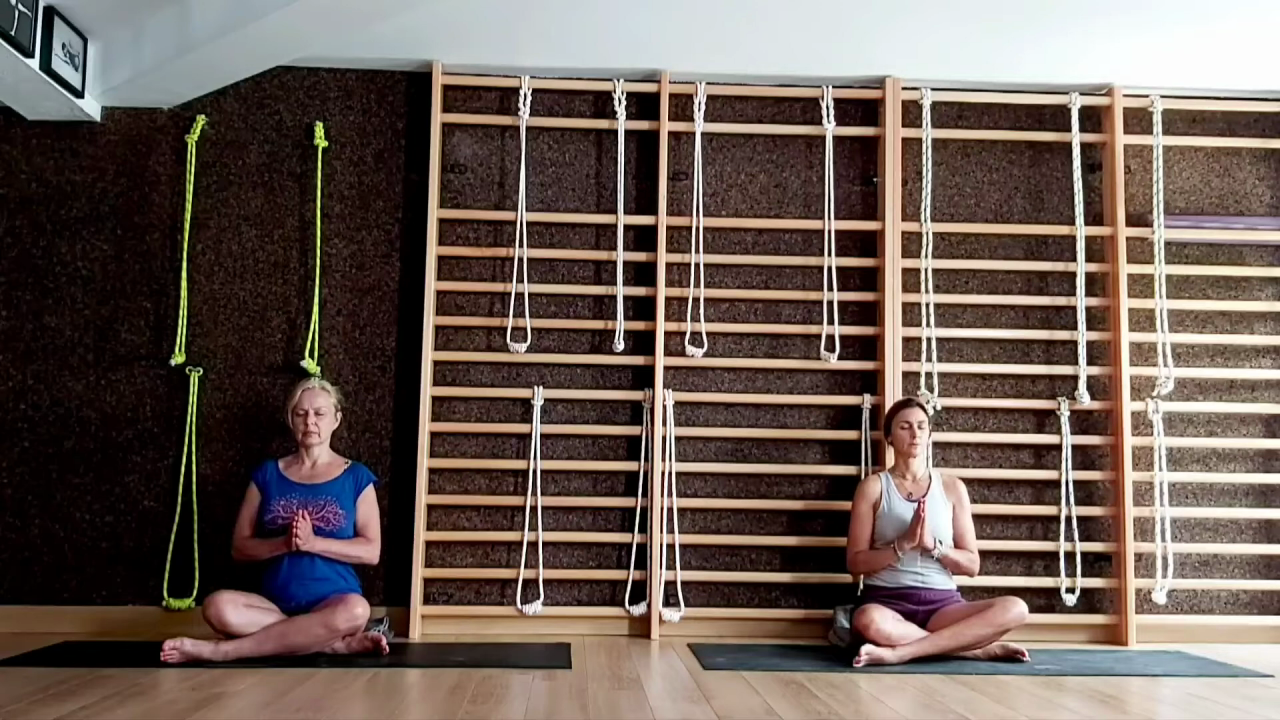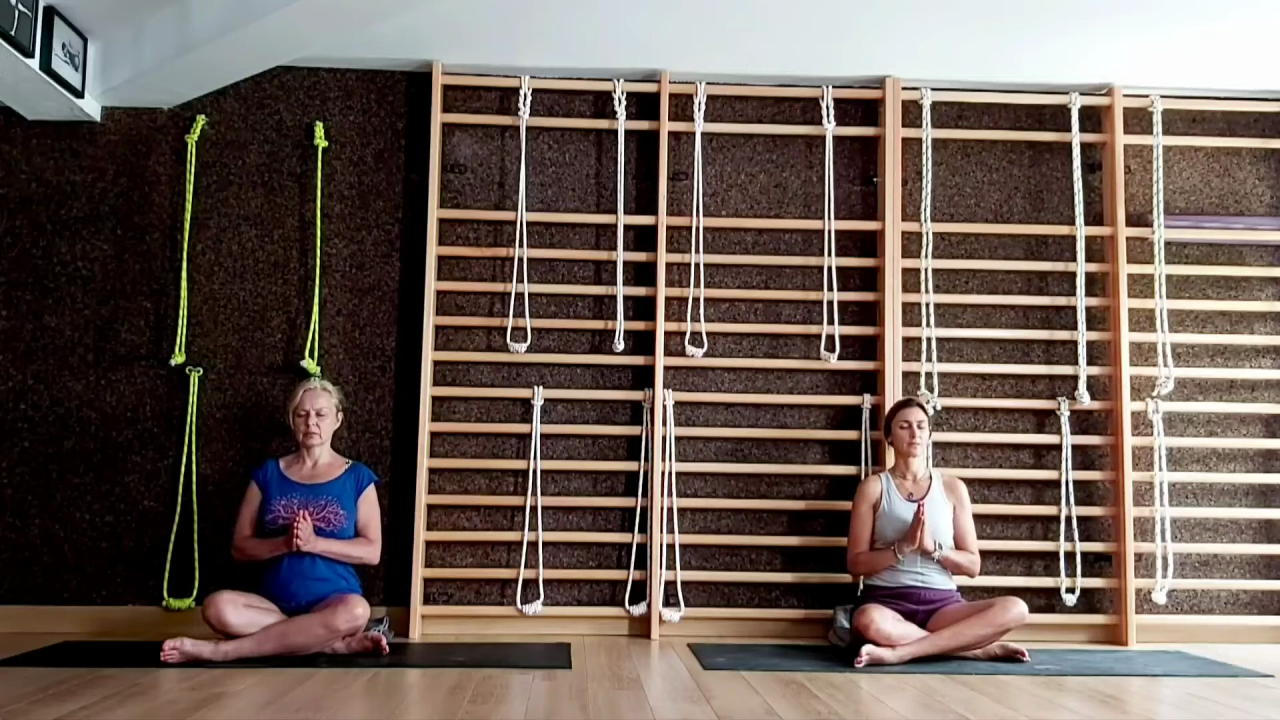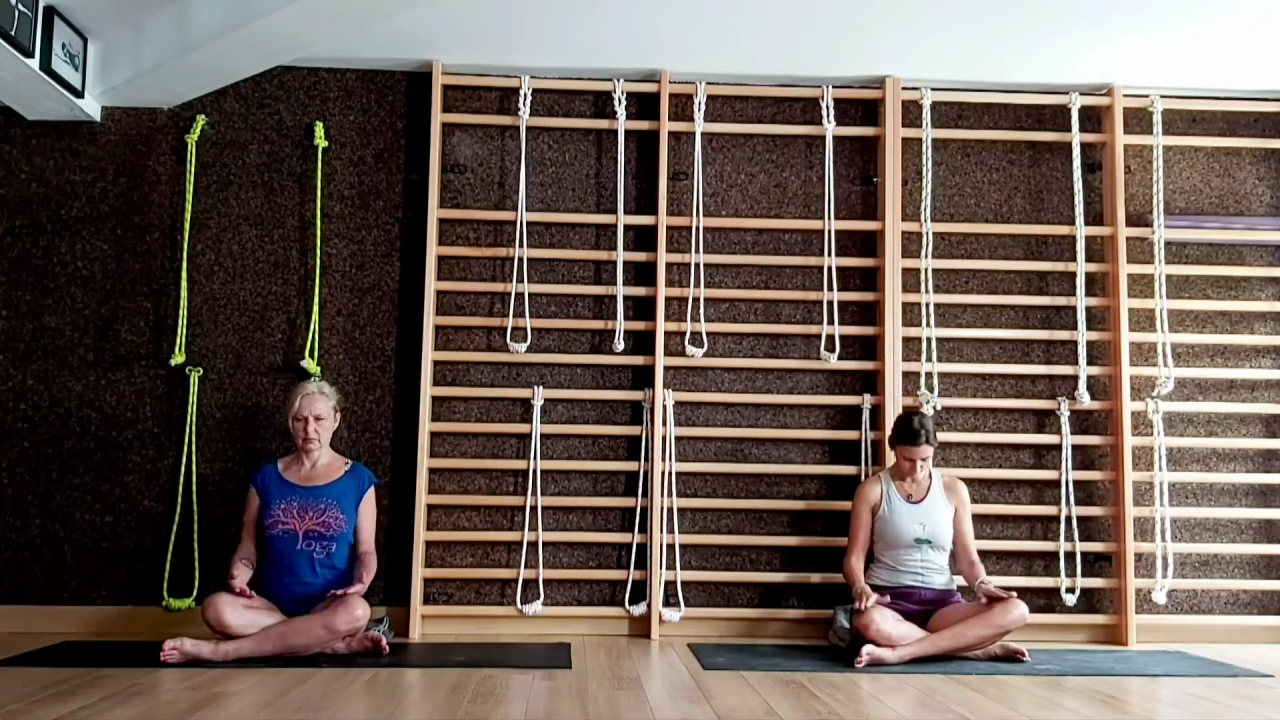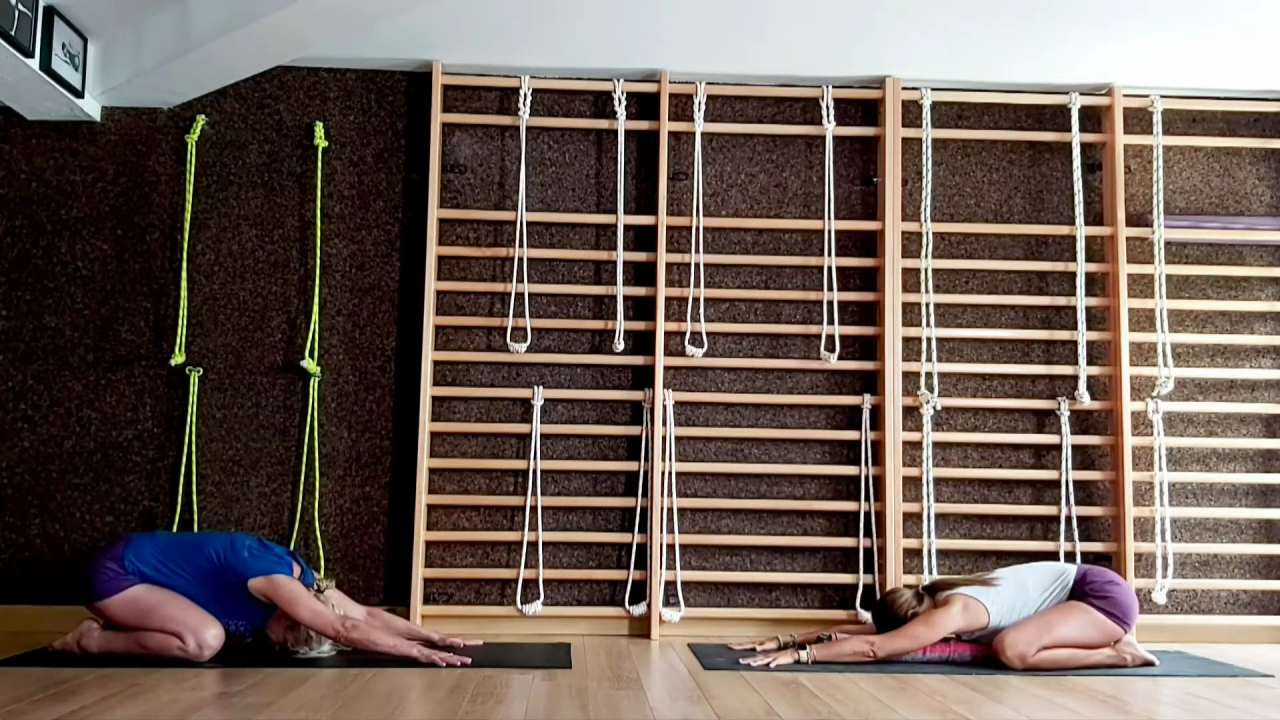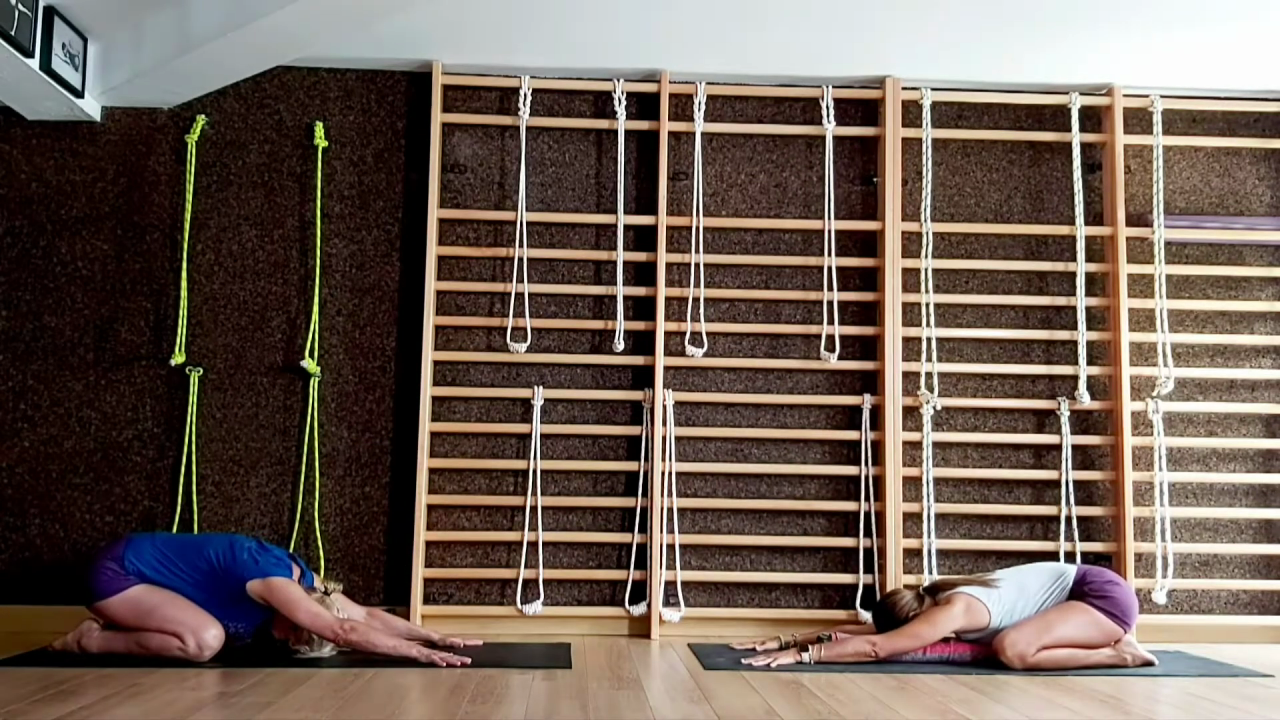
dt=0.7s
person 1, frame 1
left shoulder: (357, 477)
right shoulder: (267, 475)
left elbow: (371, 551)
right elbow: (240, 547)
left wrist: (313, 543)
right wrist: (284, 543)
left hip: (334, 601)
right hip: (274, 602)
left knee: (355, 610)
right knee: (218, 606)
left ankle: (223, 650)
right ankle: (335, 642)
person 1, frame 2
left shoulder: (358, 477)
right shoulder: (267, 474)
left elbow: (371, 551)
right elbow: (241, 546)
left wrist: (314, 542)
right wrist: (284, 543)
left hip: (333, 601)
right hip: (274, 602)
left knee: (354, 611)
right knee: (218, 607)
left ankle: (222, 650)
right ankle: (337, 642)
person 1, frame 3
left shoulder: (360, 480)
right shoulder: (269, 477)
left elbow: (368, 553)
right elbow: (248, 548)
left wrist: (360, 585)
right wrist: (238, 577)
left hip: (327, 608)
right knee: (217, 609)
left ankle: (218, 652)
person 1, frame 4
left shoulder: (298, 575)
right shoulder: (273, 578)
left elbow: (367, 613)
right elbow: (346, 629)
left wrist: (435, 636)
right wrist: (420, 651)
left hip: (140, 563)
right hip: (117, 572)
left knee: (232, 631)
right knee: (204, 640)
left ankle: (119, 625)
right ankle: (92, 640)
person 1, frame 5
left shoulder: (301, 577)
right shoulder: (271, 580)
left elbow: (366, 615)
right elbow: (343, 632)
left wrist: (433, 636)
right wrist: (418, 650)
left hip: (139, 564)
right hip: (116, 574)
left knee: (238, 635)
right knee: (205, 640)
left ankle: (118, 627)
right ankle: (93, 640)
person 2, frame 1
left shoulder: (952, 487)
right shoulder: (873, 486)
left elbow: (972, 565)
right elbow: (855, 562)
left wrist: (932, 545)
right wrist: (903, 544)
left hip: (942, 602)
right hip: (886, 600)
left knee: (1015, 609)
right knee: (870, 622)
left ankle: (900, 652)
right ankle: (980, 648)
person 2, frame 2
left shoulder: (953, 488)
right shoulder: (873, 487)
left elbow: (972, 565)
right elbow: (856, 563)
left wrist: (933, 547)
right wrist: (903, 547)
left hip: (942, 602)
right hip: (886, 600)
left knee: (1015, 609)
right knee: (869, 622)
left ankle: (900, 652)
right ankle: (980, 649)
person 2, frame 3
left shoulder: (954, 491)
right shoulder: (871, 490)
left elbow: (967, 558)
right elbow: (855, 559)
left wrist: (981, 585)
right wrist: (861, 588)
left hip: (940, 604)
right hip: (892, 603)
left knee: (1015, 611)
right knee: (871, 624)
left ankle: (898, 653)
right ankle: (984, 650)
person 2, frame 4
left shoulder: (949, 613)
right shoulder: (933, 602)
left elbow: (874, 648)
right elbow: (859, 631)
left wrist: (799, 654)
right wrist: (786, 641)
left hip: (1104, 593)
right hip: (1083, 588)
left knee: (1013, 650)
left ankle: (1119, 654)
right ankle: (1111, 641)
person 2, frame 5
left shoulder: (953, 611)
right shoulder: (934, 601)
left elbow: (876, 647)
right elbow: (858, 630)
left wrist: (801, 653)
right wrist: (787, 639)
left hip: (1105, 592)
right hip: (1085, 587)
left knee: (1013, 649)
left ankle: (1121, 653)
right ankle: (1112, 642)
